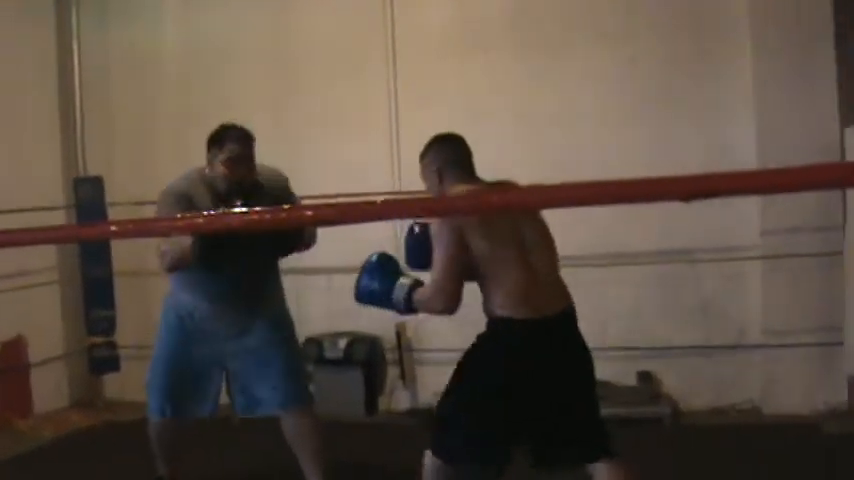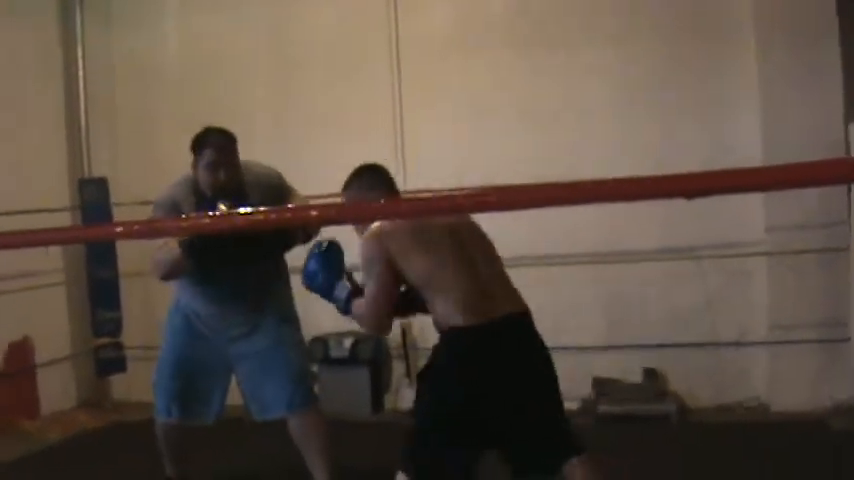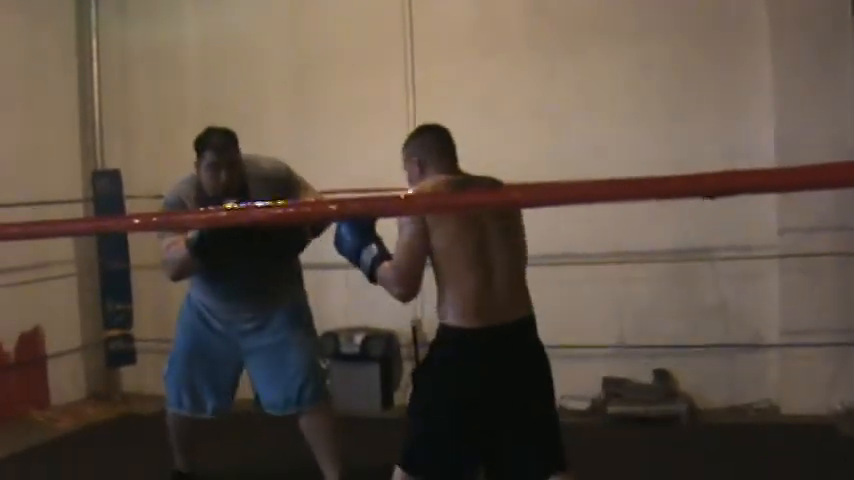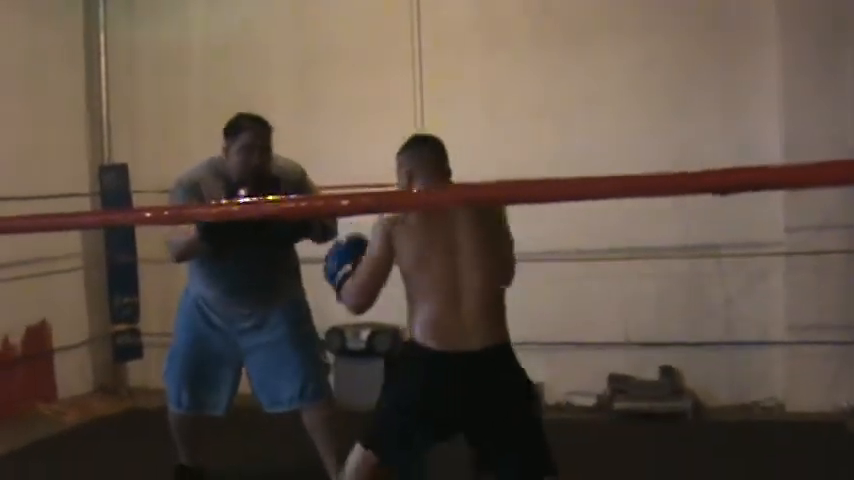
dt=0.4s
person 1, frame 1
left shoulder: (274, 184)
right shoulder: (181, 192)
left elbow: (307, 236)
right elbow: (169, 258)
left wrist: (290, 234)
right wrist: (213, 230)
left hip: (259, 314)
right hip: (192, 316)
left knee: (292, 398)
right knee: (163, 402)
person 1, frame 2
left shoulder: (266, 180)
right shoulder: (173, 200)
left elbow: (308, 223)
right elbow: (162, 267)
left wrist: (287, 233)
right wrist: (198, 240)
left hip: (265, 314)
right hip: (197, 318)
left knee: (297, 398)
right knee: (170, 403)
person 1, frame 3
left shoulder: (272, 174)
right shoulder: (179, 199)
right elbow: (172, 266)
left wrist: (297, 231)
right wrist: (204, 239)
left hip: (277, 308)
right hip: (209, 311)
left knee: (307, 393)
right knee: (181, 394)
person 1, frame 4
left shoulder: (288, 175)
right shoulder: (194, 183)
left elbow: (328, 226)
right elbow: (177, 249)
left wrist: (301, 223)
right wrist: (219, 223)
left hip: (276, 305)
right hip: (208, 306)
left knee: (309, 390)
right knee: (183, 392)
person 2, frame 1
left shoulder: (448, 212)
left elbow: (444, 299)
left wrist: (396, 290)
left hip: (513, 339)
right hip: (561, 332)
left knee: (445, 450)
person 2, frame 2
left shoulder: (377, 235)
right shoulder: (449, 212)
left elbow: (376, 323)
left wrist: (339, 289)
left hip: (467, 347)
right hip: (518, 335)
right knee: (563, 453)
person 2, frame 3
left shoulder: (421, 199)
right shoulder: (499, 191)
left elbow: (402, 286)
left wrist: (366, 252)
left hip: (463, 347)
right hip: (519, 339)
person 2, frame 4
left shoulder: (395, 216)
right shoulder: (488, 205)
left elbow: (357, 301)
left wrist: (342, 273)
left hip: (429, 365)
right hip: (492, 363)
left knee: (371, 450)
